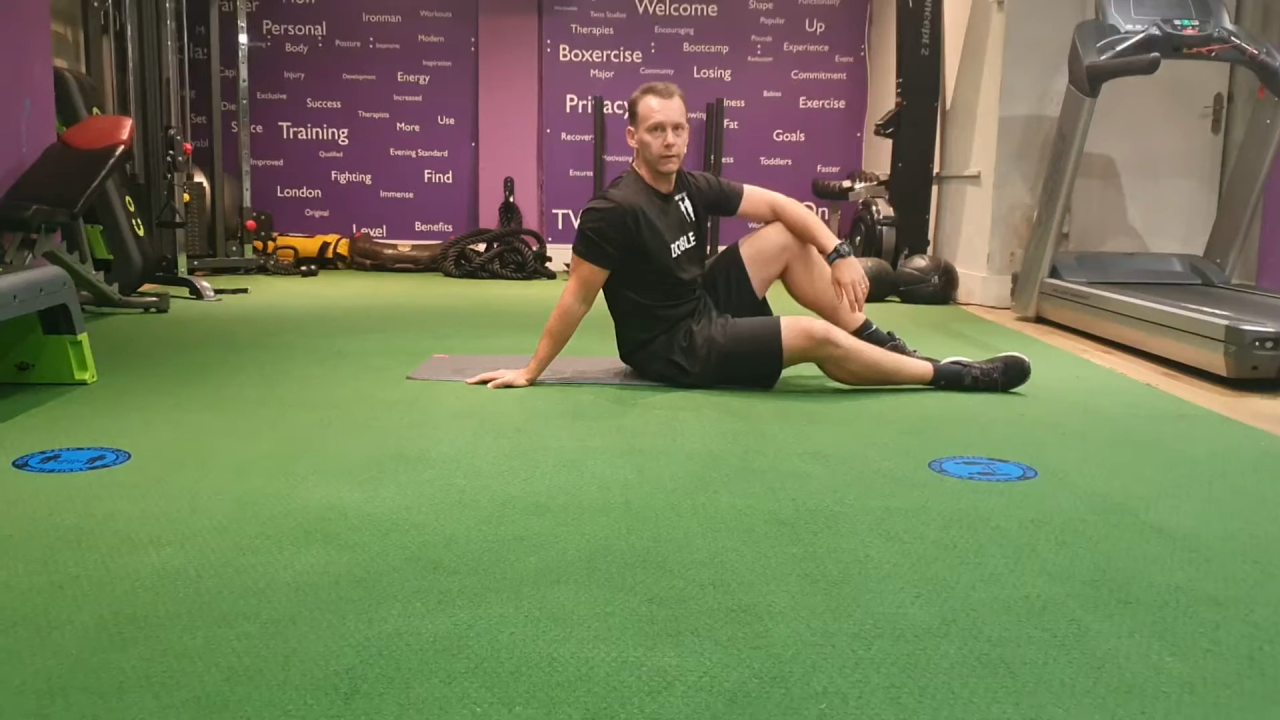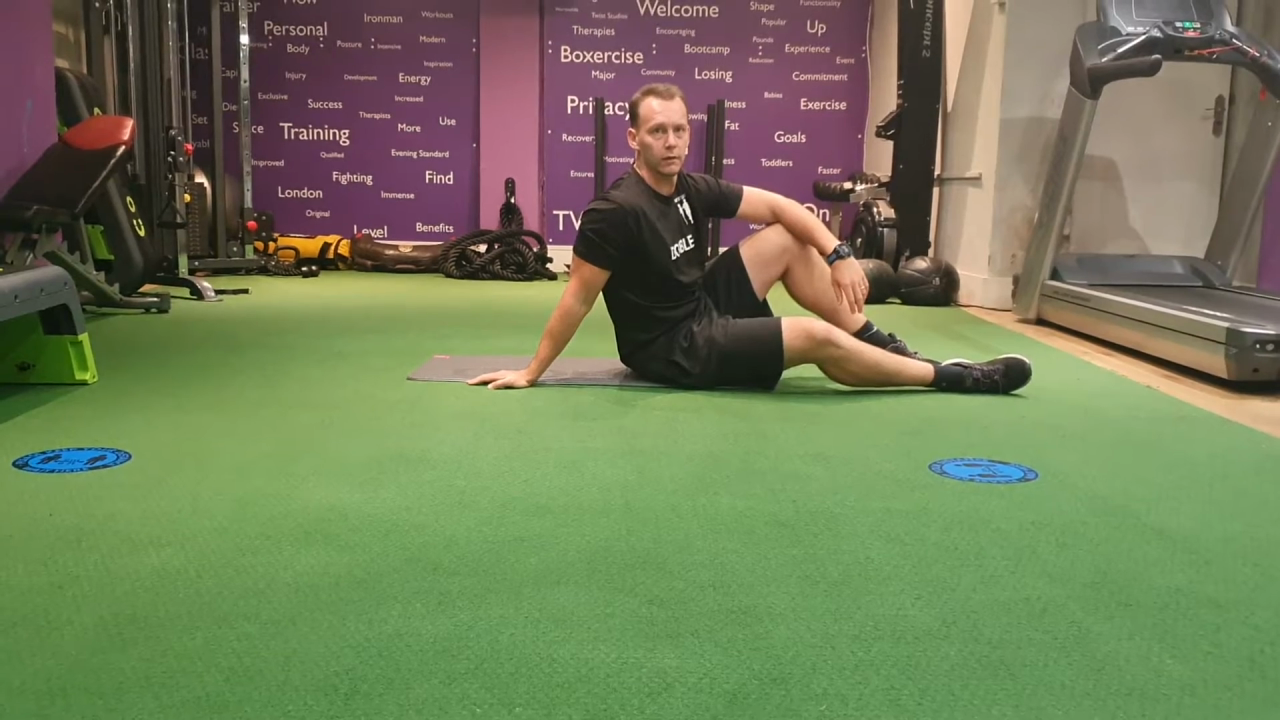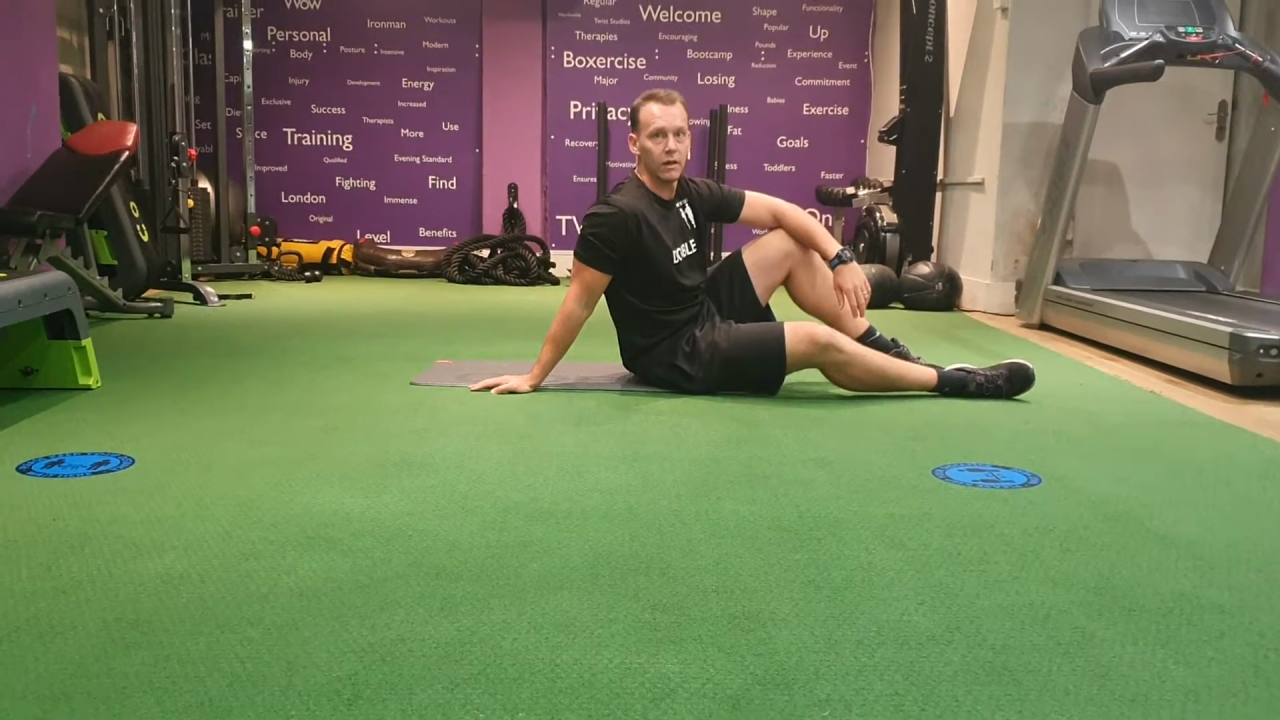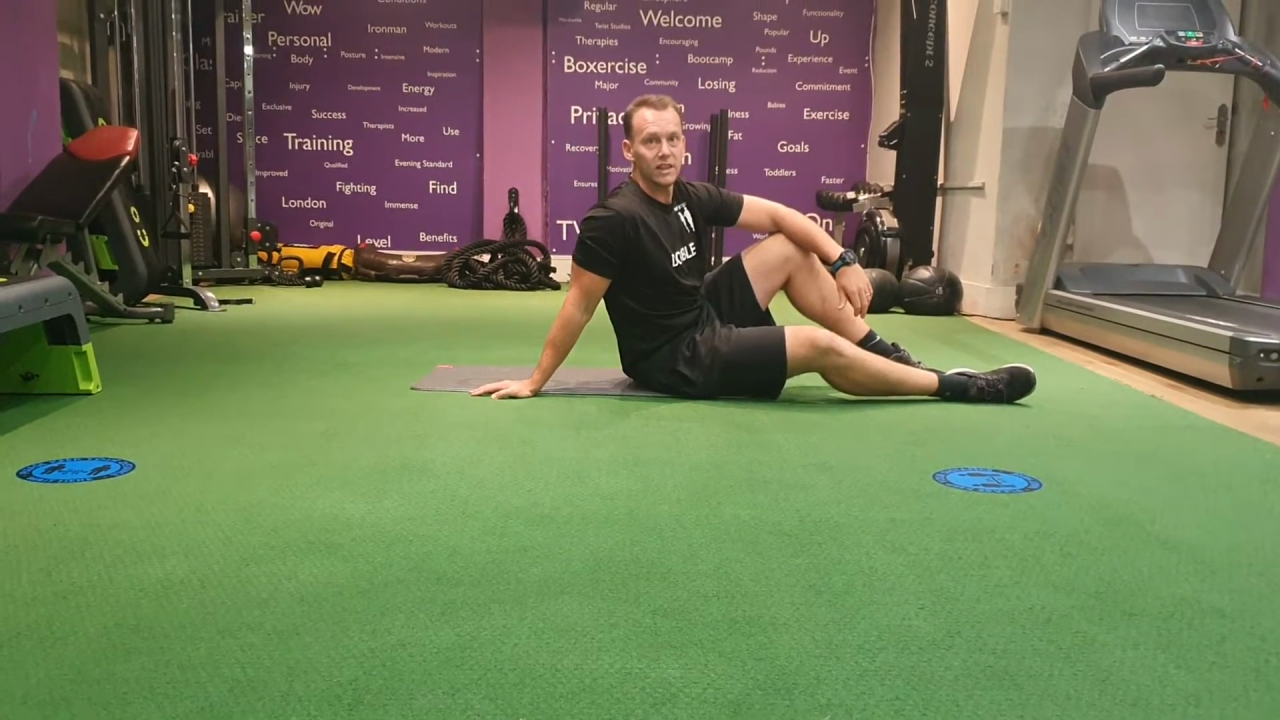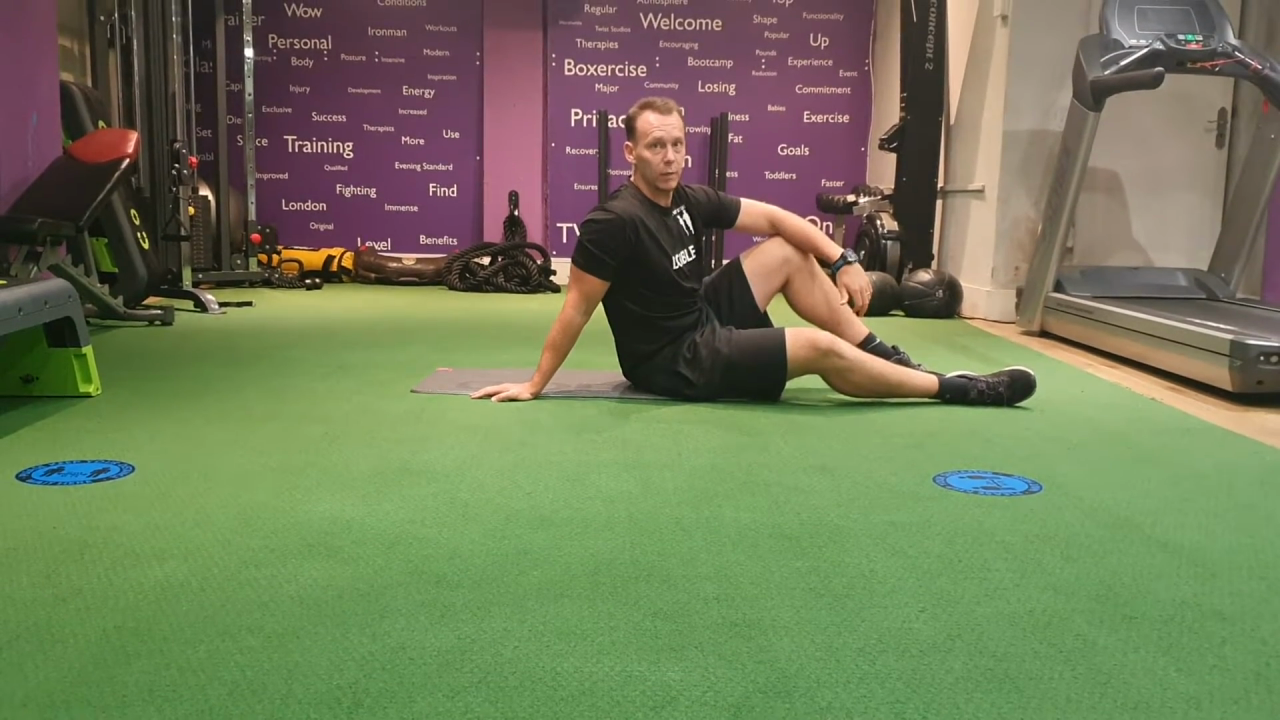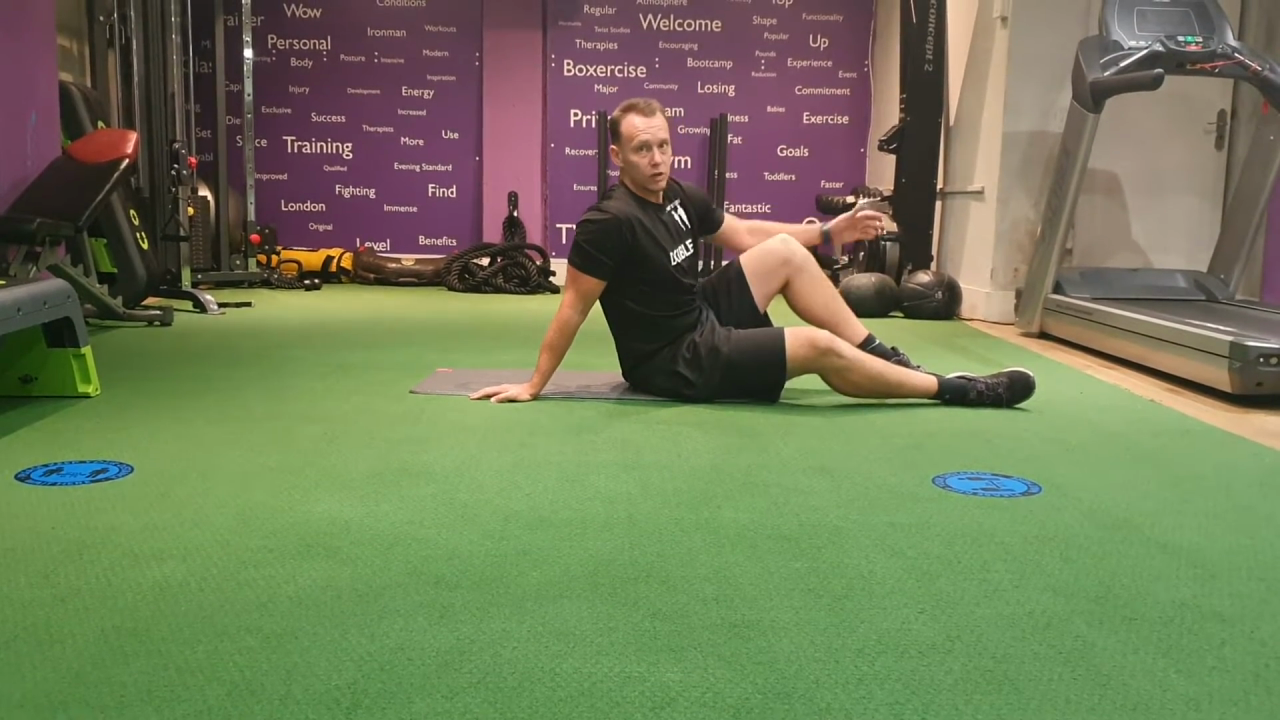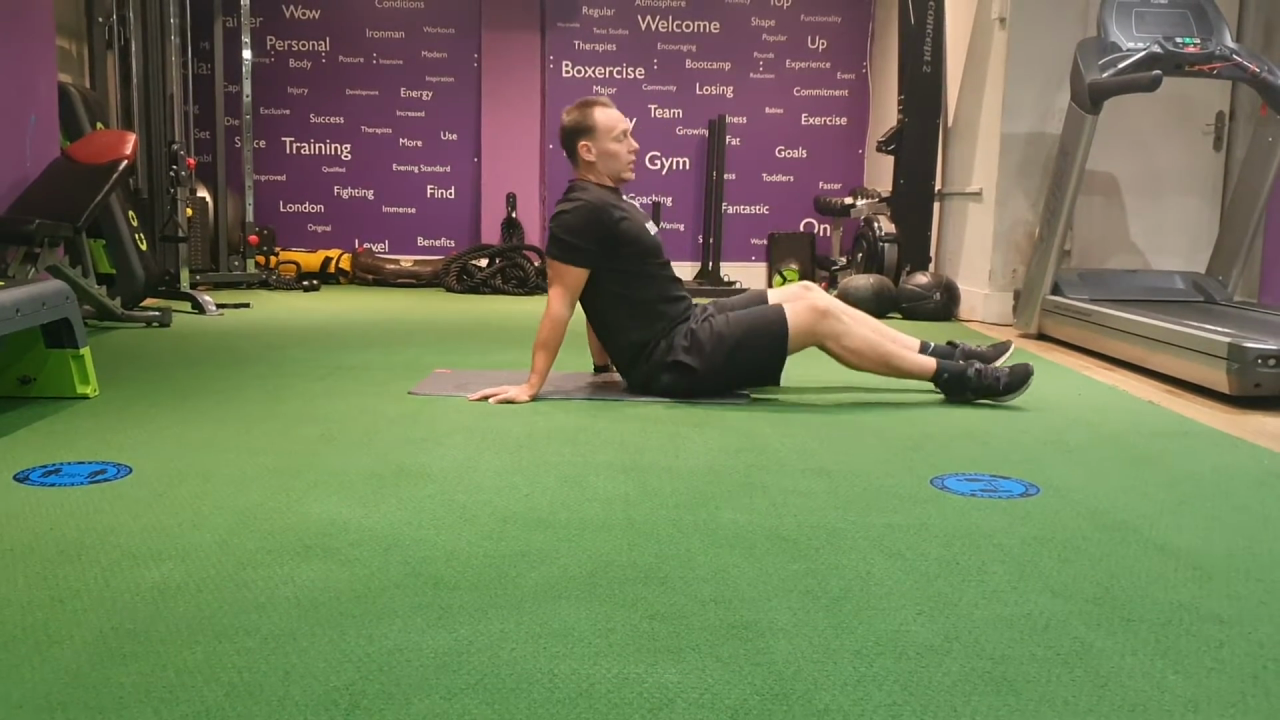
dt=0.7s
person 1, frame 1
left shoulder: (695, 187)
right shoulder: (615, 211)
left elbow: (779, 205)
right elbow: (577, 298)
left wrist: (838, 253)
right wrist: (532, 371)
left hip: (704, 307)
right hip: (672, 348)
left knee: (790, 239)
right knee: (818, 338)
left ankle: (880, 343)
right ankle: (956, 375)
person 1, frame 2
left shoulder: (694, 189)
right shoulder: (615, 212)
left elbow: (778, 207)
right elbow: (578, 299)
left wrist: (838, 255)
right wrist: (531, 373)
left hip: (704, 309)
right hip: (672, 349)
left knee: (789, 241)
right knee: (818, 338)
left ankle: (881, 345)
right ankle: (956, 378)
person 1, frame 3
left shoulder: (696, 194)
right shoulder: (616, 216)
left elbow: (781, 212)
right elbow: (579, 302)
left wrist: (840, 259)
right wrist: (535, 377)
left hip: (706, 313)
right hip: (674, 354)
left knee: (792, 246)
right knee: (820, 343)
left ankle: (883, 349)
right ankle: (958, 382)
person 1, frame 4
left shoulder: (693, 197)
right shoulder: (614, 220)
left elbow: (778, 215)
right elbow: (578, 306)
left wrist: (842, 260)
right wrist: (535, 382)
left hip: (705, 316)
right hip: (676, 359)
left knee: (792, 250)
right knee: (820, 346)
left ankle: (886, 354)
right ankle: (958, 388)
person 1, frame 5
left shoulder: (691, 200)
right shoulder: (614, 222)
left elbow: (774, 217)
right elbow: (577, 308)
left wrist: (842, 260)
right wrist: (535, 384)
left hip: (703, 320)
right hip: (674, 362)
left knee: (790, 253)
right knee: (821, 347)
left ankle: (886, 355)
right ankle: (959, 388)
person 1, frame 6
left shoulder: (680, 196)
right shoulder: (610, 223)
left elbow: (745, 234)
right elbow: (572, 308)
left wrist: (828, 230)
right wrist: (534, 385)
left hip: (701, 318)
right hip: (674, 363)
left knee: (785, 251)
right knee: (819, 347)
left ankle: (881, 357)
right ankle: (956, 391)
person 1, frame 7
left shoulder: (604, 201)
right shoulder: (580, 214)
left elbow: (601, 295)
right elbow: (560, 302)
left wrist: (606, 361)
right wrist: (532, 385)
left hip: (685, 330)
right hip: (673, 357)
left knee: (807, 292)
right knee: (817, 313)
left ankle: (944, 356)
right ankle: (958, 379)
